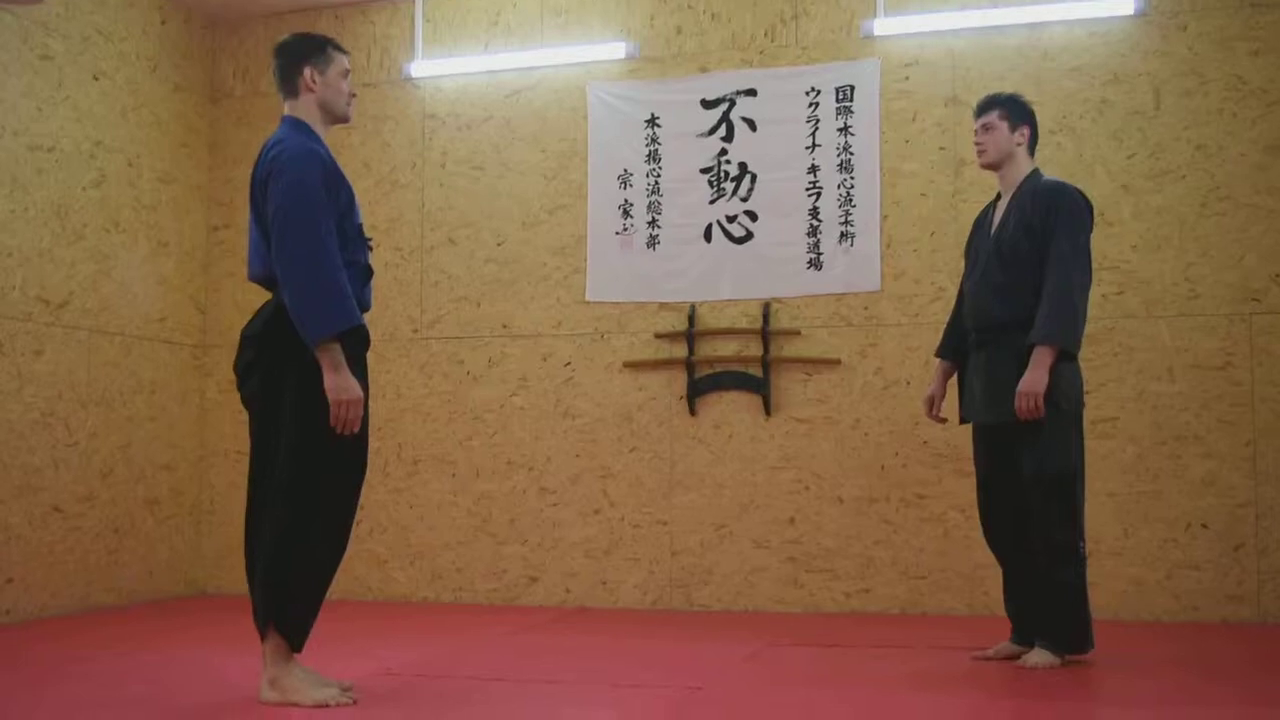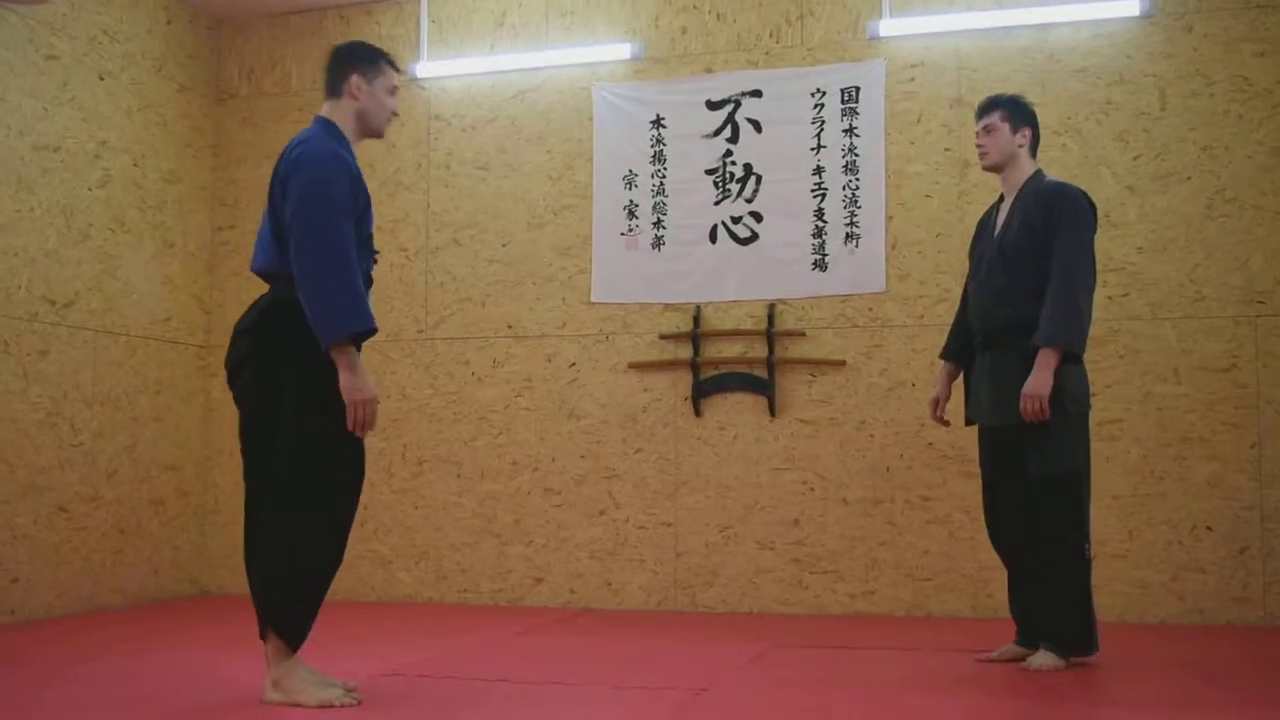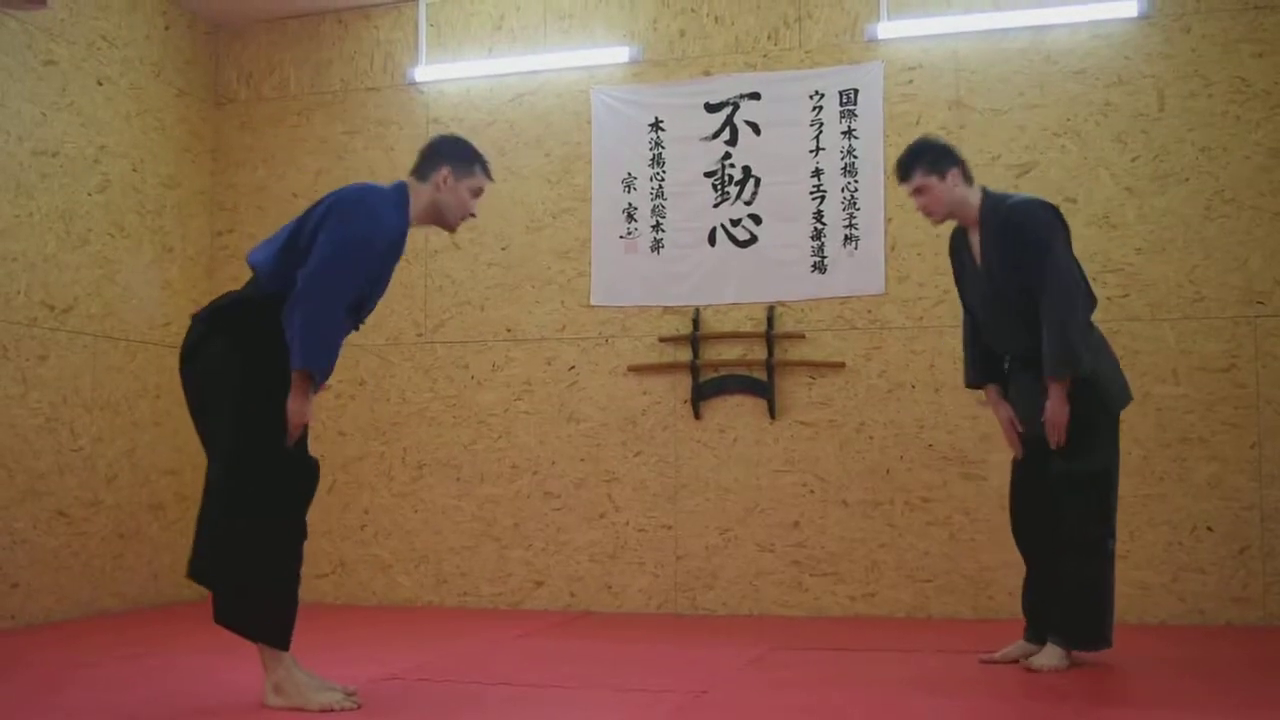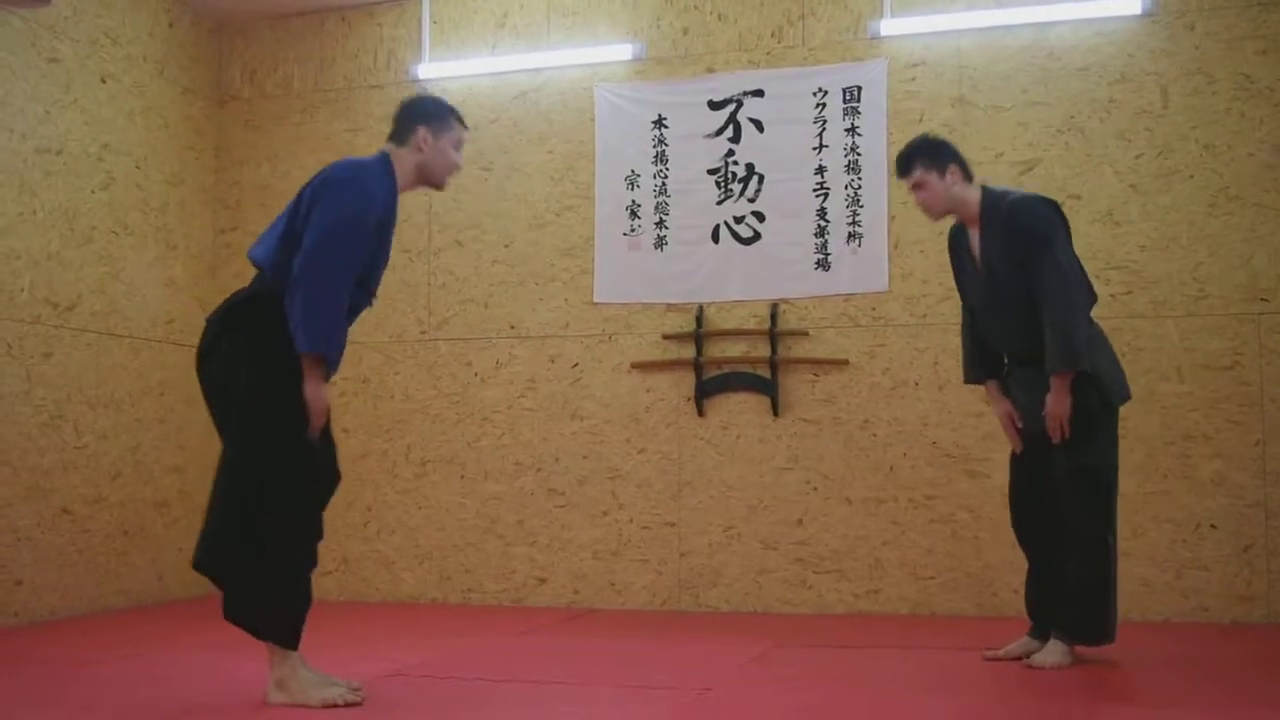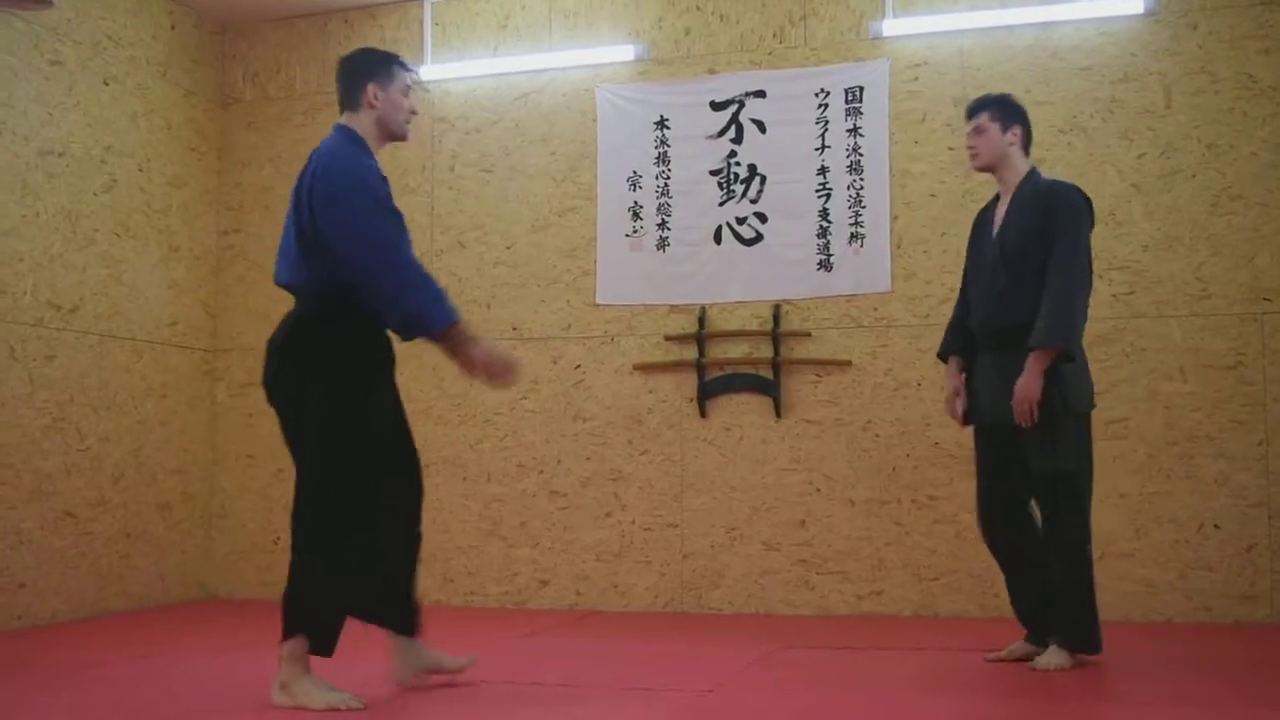
dt=0.5s
person 1, frame 1
left shoulder: (299, 155)
right shoulder: (297, 156)
right elbow: (306, 272)
right wrist: (335, 367)
left hip: (300, 352)
right hip: (307, 355)
left knee: (297, 507)
right knee: (303, 507)
left ankle: (282, 663)
right ankle: (280, 670)
person 1, frame 2
left shoulder: (319, 155)
right shoulder: (322, 157)
right elbow: (324, 271)
left wrist: (338, 362)
right wrist: (350, 366)
left hip: (293, 348)
right hip: (295, 352)
left knee: (303, 504)
right knee: (303, 505)
left ankle: (285, 663)
right ankle: (282, 671)
person 1, frame 3
left shoulder: (381, 217)
right shoulder: (372, 212)
right elbow: (317, 299)
left wrist: (297, 387)
right wrist: (300, 391)
left hip: (253, 352)
right hip: (240, 351)
left knee: (275, 504)
right knee: (262, 505)
left ankle: (283, 667)
right ankle: (281, 676)
person 1, frame 4
left shoulder: (373, 191)
right shoulder: (360, 185)
right elbow: (316, 282)
left wrist: (313, 374)
right wrist: (315, 376)
left hip: (272, 347)
right hip: (256, 347)
left knee: (293, 497)
right knee: (278, 501)
left ankle: (288, 661)
right ankle: (285, 672)
person 1, frame 5
left shoulder: (346, 166)
right shoulder: (343, 167)
left elbow: (377, 273)
right elbow: (390, 268)
left wrist: (448, 339)
right wrist: (468, 340)
left hip: (344, 353)
right hip: (327, 357)
left knee: (388, 498)
right knee: (338, 509)
left ankle: (410, 651)
right ankle: (294, 675)
person 2, frame 1
left shoulder: (1059, 200)
right shoulder: (986, 219)
left elbow: (1066, 289)
left wrist: (1039, 367)
right wrist: (943, 373)
left hip: (1039, 381)
right hip: (990, 384)
left knee: (1050, 512)
right knee: (1003, 515)
left ankle: (1061, 636)
right ankle: (1026, 629)
person 2, frame 2
left shoulder: (1061, 201)
right shoulder: (990, 220)
left elbow: (1070, 291)
left wrist: (1044, 369)
right wrist: (947, 375)
left hip: (1044, 382)
right hip: (996, 385)
left knee: (1056, 514)
right knee: (1008, 515)
left ankle: (1066, 639)
right ankle: (1032, 632)
person 2, frame 3
left shoulder: (1026, 218)
right shoulder: (961, 243)
left elbow: (1063, 307)
right elbow: (978, 325)
left wrist: (1061, 393)
right wrist: (996, 398)
left hip: (1081, 385)
right hip: (1029, 387)
left knee: (1082, 514)
right knee: (1032, 513)
left ankle: (1069, 635)
right ankle: (1040, 629)
person 2, frame 4
left shoulder: (1026, 215)
right shoulder: (959, 240)
left elbow: (1064, 304)
right elbow: (975, 323)
left wrist: (1061, 388)
right wrist: (996, 396)
left hip: (1079, 379)
right hip: (1028, 383)
left knee: (1081, 510)
right knee: (1031, 510)
left ankle: (1071, 632)
right ankle: (1044, 627)
person 2, frame 5
left shoulder: (1058, 200)
right shoulder: (987, 217)
left elbow: (1067, 291)
left wrist: (1035, 368)
right wrist: (956, 368)
left hip: (1046, 379)
right hip: (991, 379)
left knee: (1061, 515)
right knee: (1000, 513)
left ankle: (1071, 637)
right ankle: (1040, 627)
